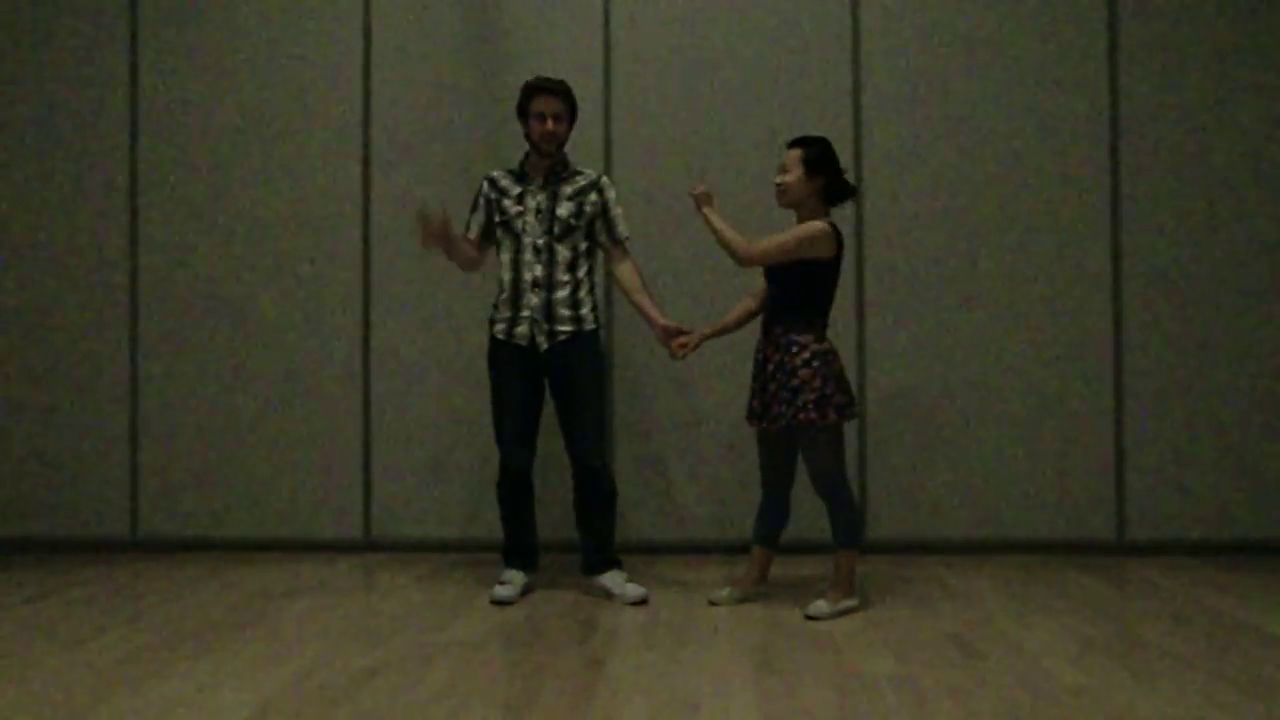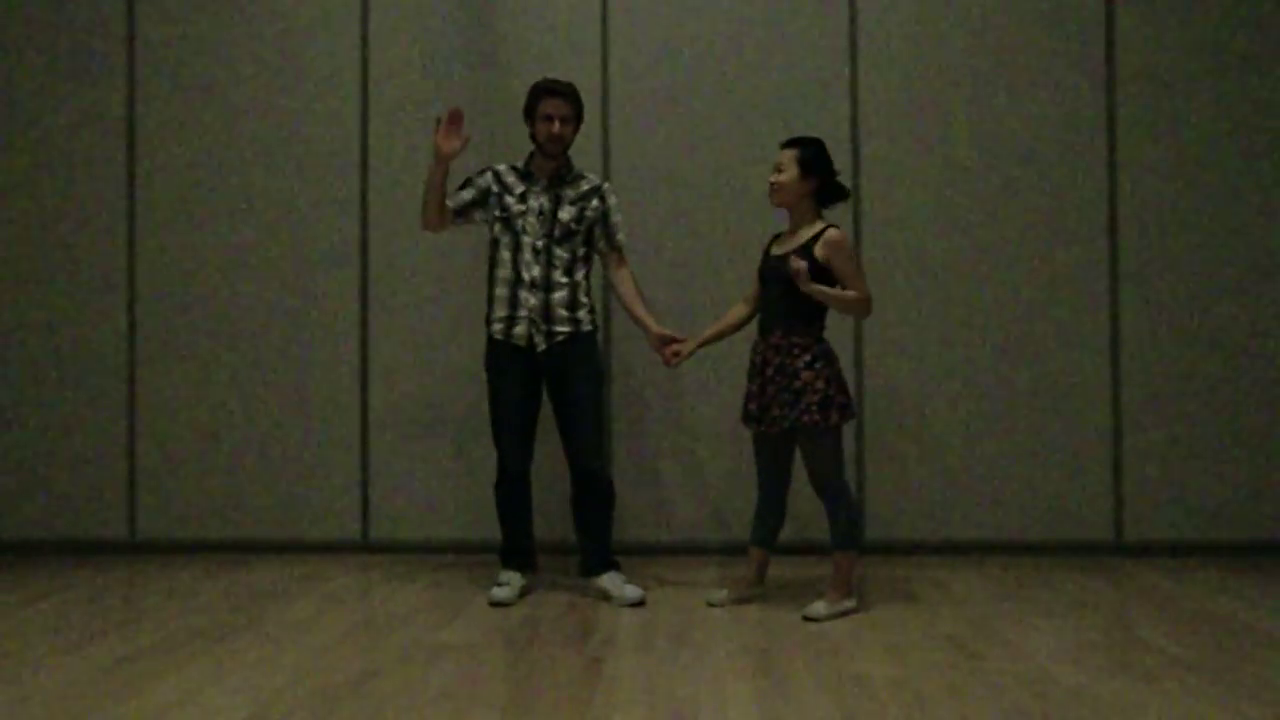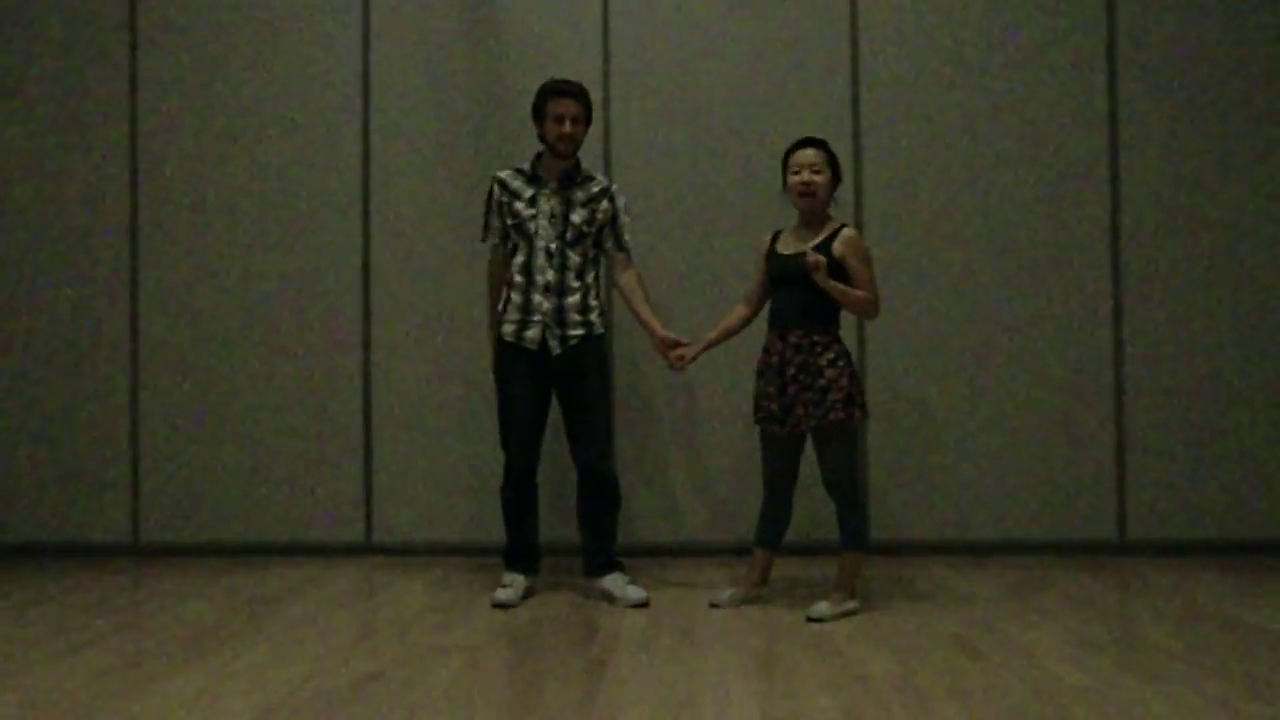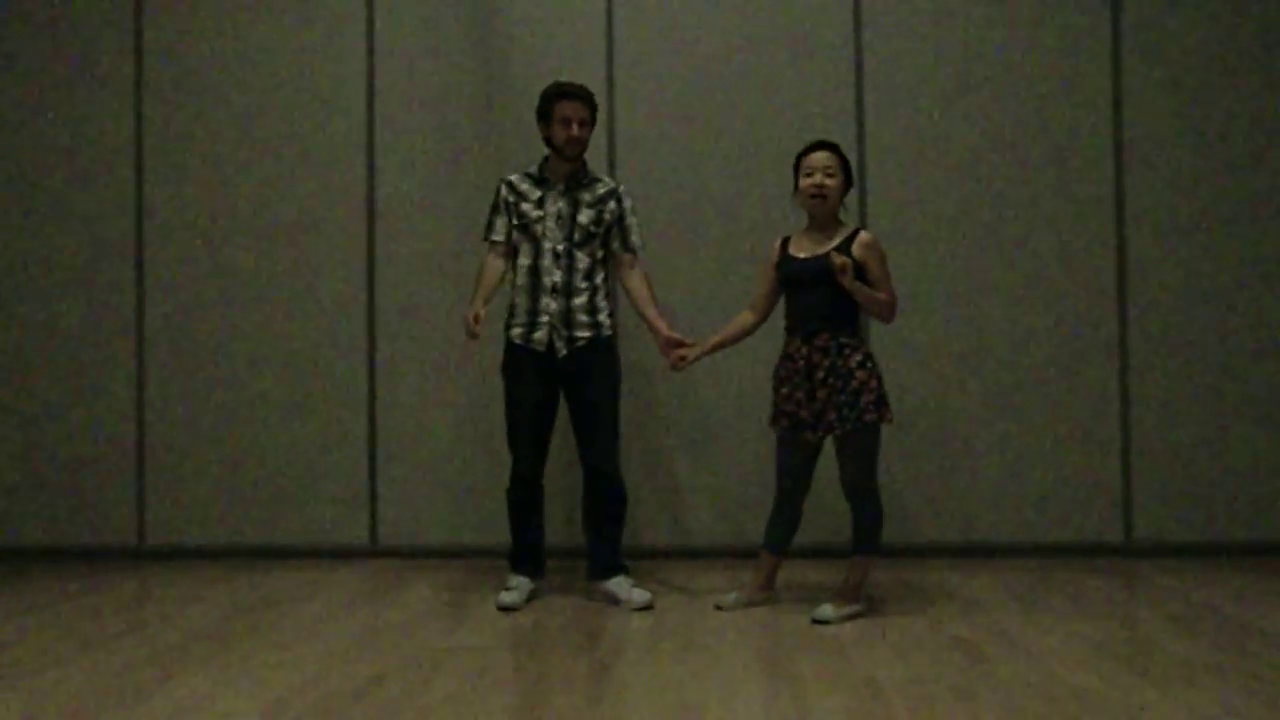
dt=0.5s
person 1, frame 1
left shoulder: (593, 187)
right shoulder: (496, 186)
left elbow: (618, 258)
right elbow: (473, 256)
left wrist: (655, 317)
right wrist: (445, 241)
left hip: (575, 338)
right hip: (511, 338)
left knee: (590, 456)
right knee: (514, 459)
left ankle: (603, 565)
right ankle: (518, 565)
person 1, frame 2
left shoulder: (593, 193)
right shoulder: (495, 181)
left elbow: (615, 264)
right elbow: (435, 222)
left wrist: (650, 325)
right wrist: (440, 162)
left hip: (573, 340)
right hip: (509, 340)
left knee: (589, 459)
right knee: (512, 460)
left ankle: (601, 567)
right ankle: (516, 566)
person 1, frame 3
left shoulder: (603, 193)
right shoulder: (506, 186)
left elbow: (621, 266)
right elbow: (499, 265)
left wrist: (655, 329)
right wrist: (492, 332)
left hip: (583, 343)
right hip: (521, 343)
left knee: (596, 461)
right knee: (519, 462)
left ankle: (603, 567)
right ankle: (519, 568)
person 1, frame 4
left shoulder: (611, 195)
right shoulder: (513, 189)
left elbow: (628, 268)
right elbow: (498, 254)
left wrist: (660, 329)
right wrist: (478, 301)
left hip: (592, 345)
right hip: (528, 345)
left knee: (602, 464)
right knee: (526, 465)
left ankle: (608, 571)
right ankle: (524, 571)
person 2, frame 1
left shoulder: (819, 233)
right shoulder: (795, 239)
left elbow: (745, 254)
right elbow: (759, 299)
left wrist: (707, 211)
right wrist: (702, 335)
left hip: (809, 365)
right hip: (775, 363)
left knee: (828, 479)
right knee: (774, 481)
left ankle: (844, 587)
right ankle: (755, 576)
person 2, frame 2
left shoulder: (830, 240)
right shoulder: (775, 243)
left elbow: (862, 304)
right elbow: (748, 306)
left wrist: (810, 286)
right wrist: (694, 343)
left hip: (808, 366)
right hip: (768, 366)
left knee: (828, 481)
right knee: (770, 483)
left ankle: (843, 590)
right ankle: (753, 579)
person 2, frame 3
left shoulder: (844, 239)
right shoulder: (774, 243)
left elbow: (870, 306)
right elbow: (749, 306)
left wrist: (825, 281)
right wrist: (698, 347)
left hip: (825, 365)
right hip: (778, 366)
left knee: (841, 481)
right knee: (776, 483)
left ankle: (846, 590)
right ankle: (755, 580)
person 2, frame 4
left shoulder: (861, 243)
right shoulder: (783, 249)
left elbow: (888, 310)
right elbow: (755, 313)
left wrist: (851, 283)
right wrist: (700, 350)
left hip: (849, 370)
right hip: (797, 372)
left knee: (858, 485)
right knee: (789, 486)
left ankle: (852, 592)
right ankle: (762, 583)
